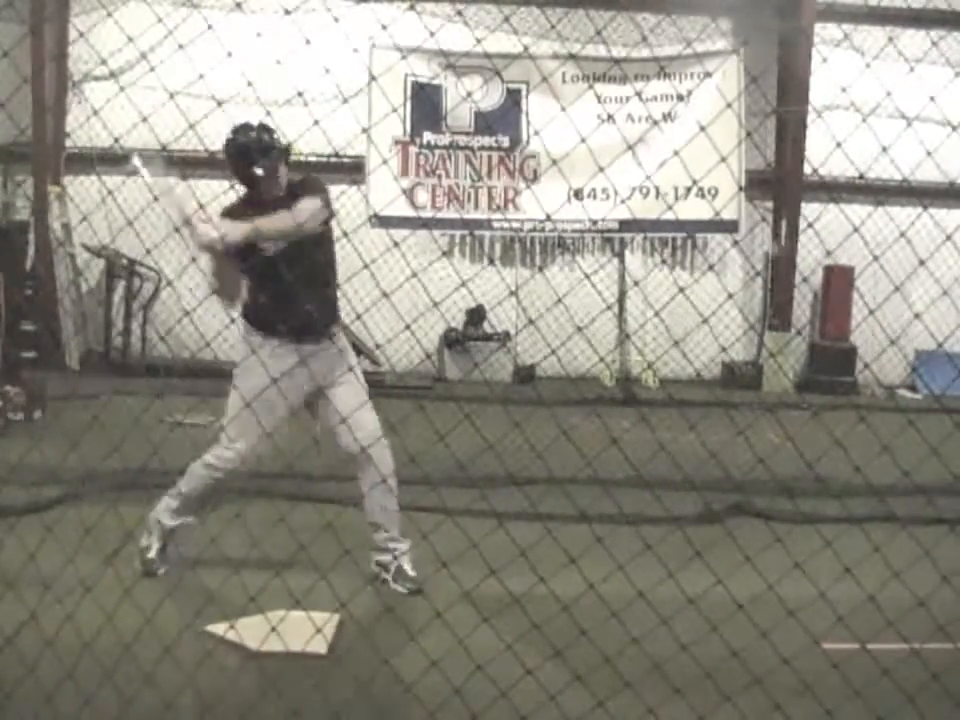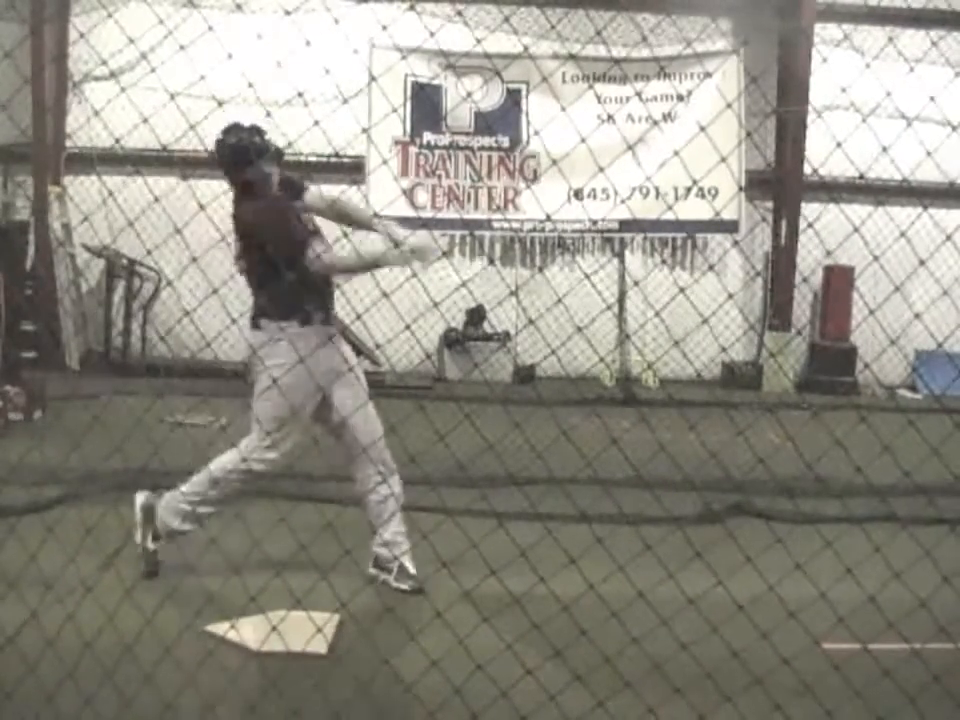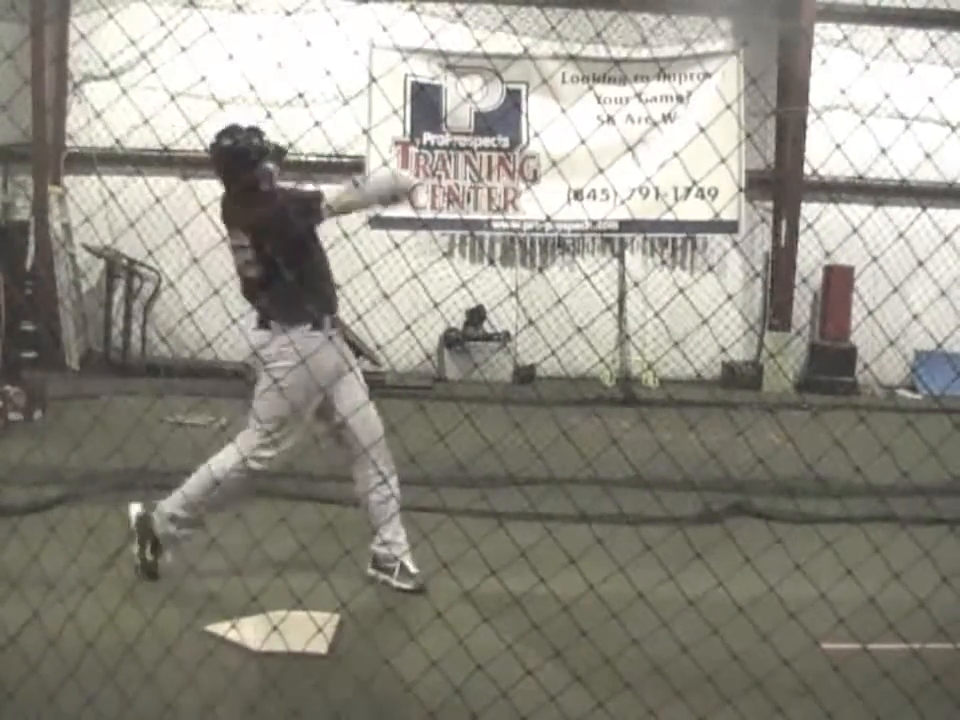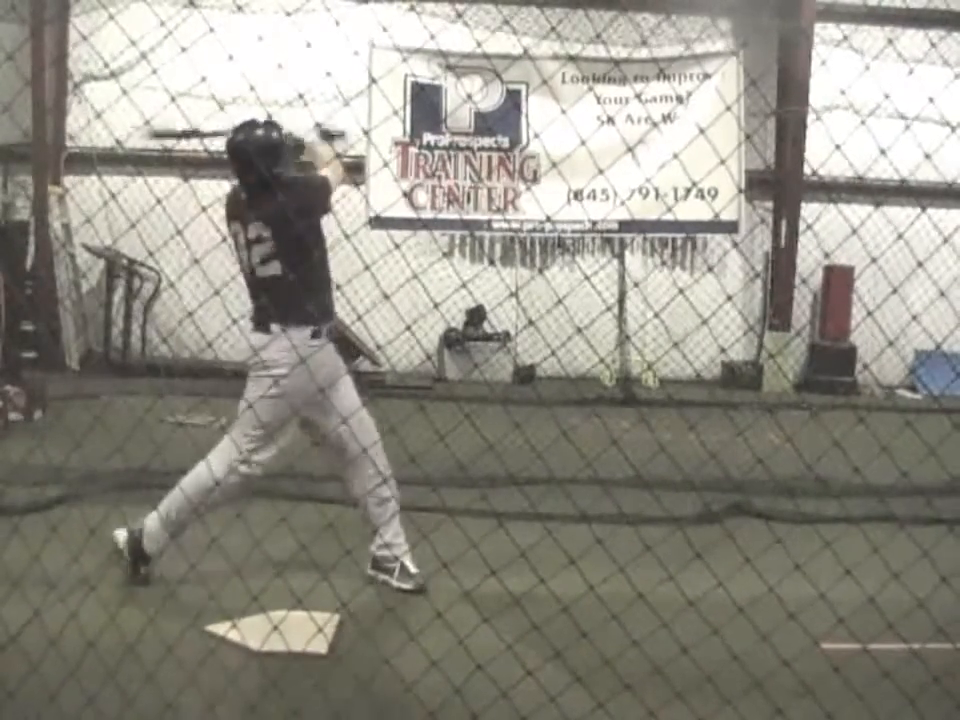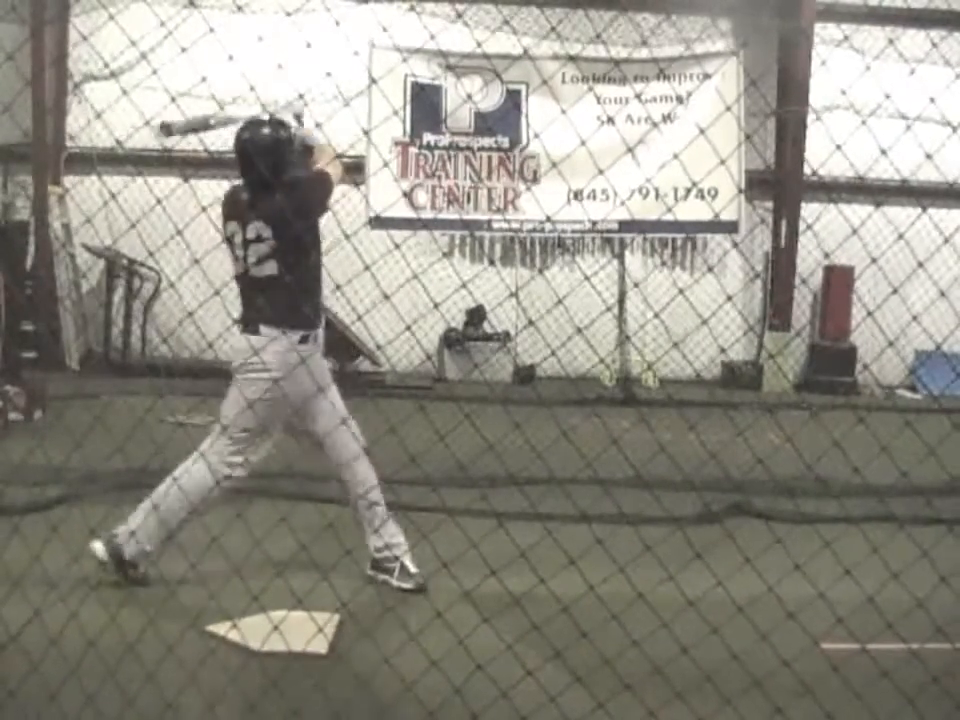
dt=0.1s
person 1, frame 1
left shoulder: (308, 189)
right shoulder: (235, 216)
left elbow: (301, 221)
right elbow: (229, 293)
left wrist: (240, 232)
right wrist: (224, 250)
left hip: (327, 344)
right hip: (269, 349)
left knee: (370, 447)
right knee: (229, 454)
left ankle: (390, 553)
right ankle: (163, 526)
person 1, frame 2
left shoulder: (277, 189)
right shoulder: (257, 214)
left elbow: (330, 205)
right elbow: (324, 263)
left wrist: (385, 229)
right wrist: (386, 254)
left hip: (319, 336)
right hip: (288, 344)
left knee: (369, 441)
right knee: (258, 452)
left ankle: (390, 553)
right ankle: (164, 514)
person 1, frame 3
left shoulder: (244, 200)
right shoulder: (268, 211)
left elbow: (316, 202)
right elbow: (334, 203)
left wrist: (369, 189)
right wrist: (379, 188)
left hip: (320, 336)
right hip: (294, 346)
left knee: (369, 442)
right knee: (255, 450)
left ankle: (389, 553)
right ankle: (160, 522)
person 1, frame 4
left shoulder: (237, 202)
right shoulder: (293, 199)
right elbow: (333, 169)
right wrist: (318, 146)
left hip: (312, 345)
right hip: (289, 350)
left knee: (364, 444)
right knee: (241, 455)
left ankle: (389, 552)
right ankle: (145, 538)
person 1, frame 5
left shoulder: (234, 202)
right shoulder: (294, 199)
right elbow: (330, 166)
left wrist: (295, 143)
right wrist: (309, 140)
left hip: (298, 347)
right hip: (275, 354)
left knee: (347, 448)
right knee: (222, 459)
left ankle: (387, 553)
right ankle: (126, 545)
